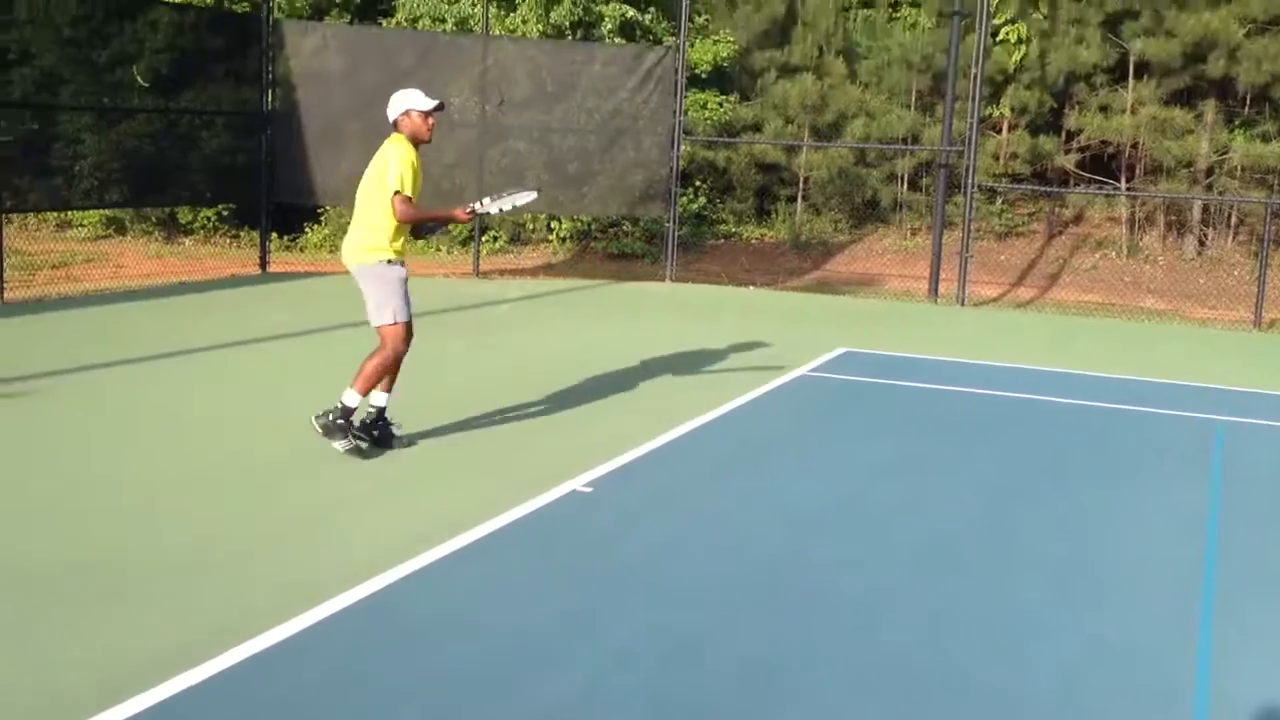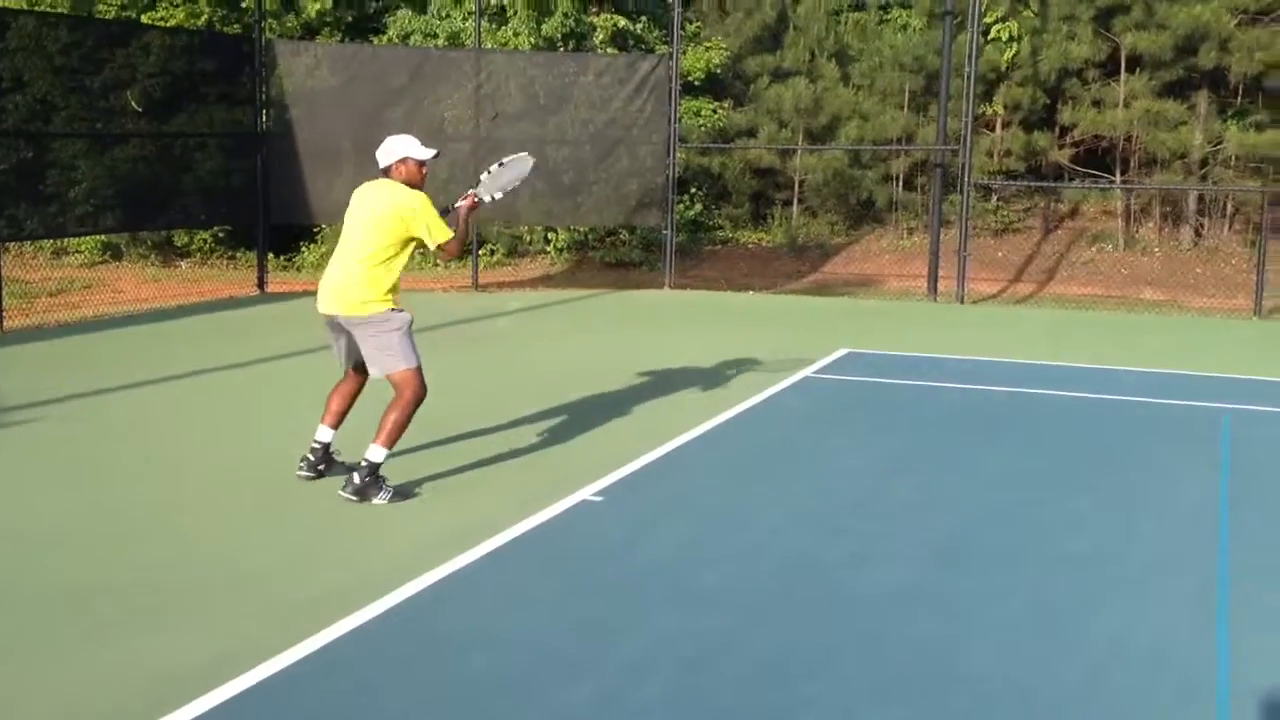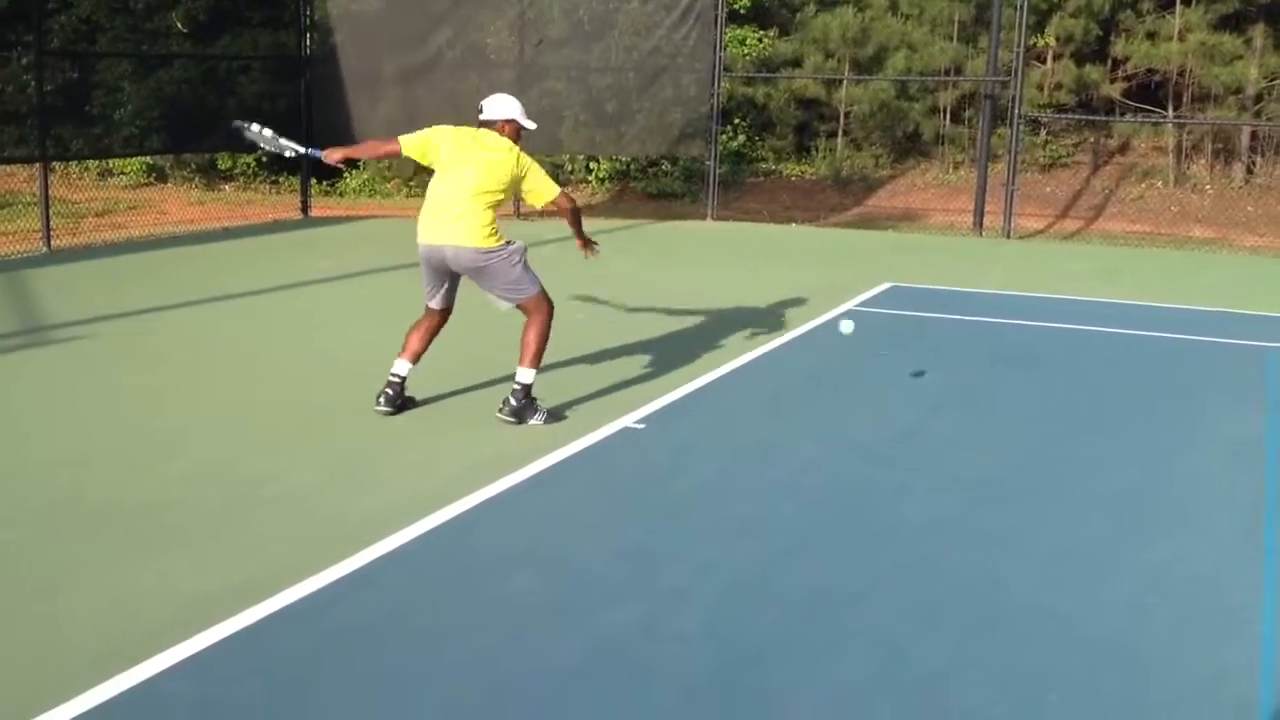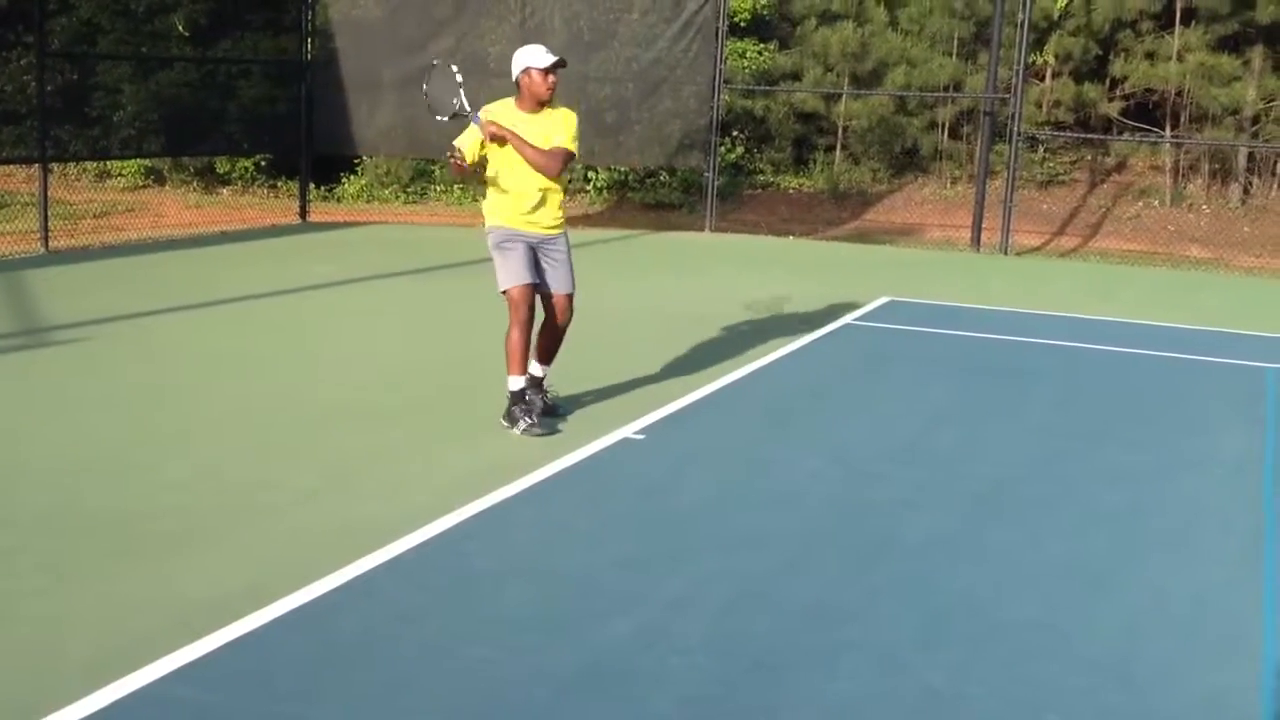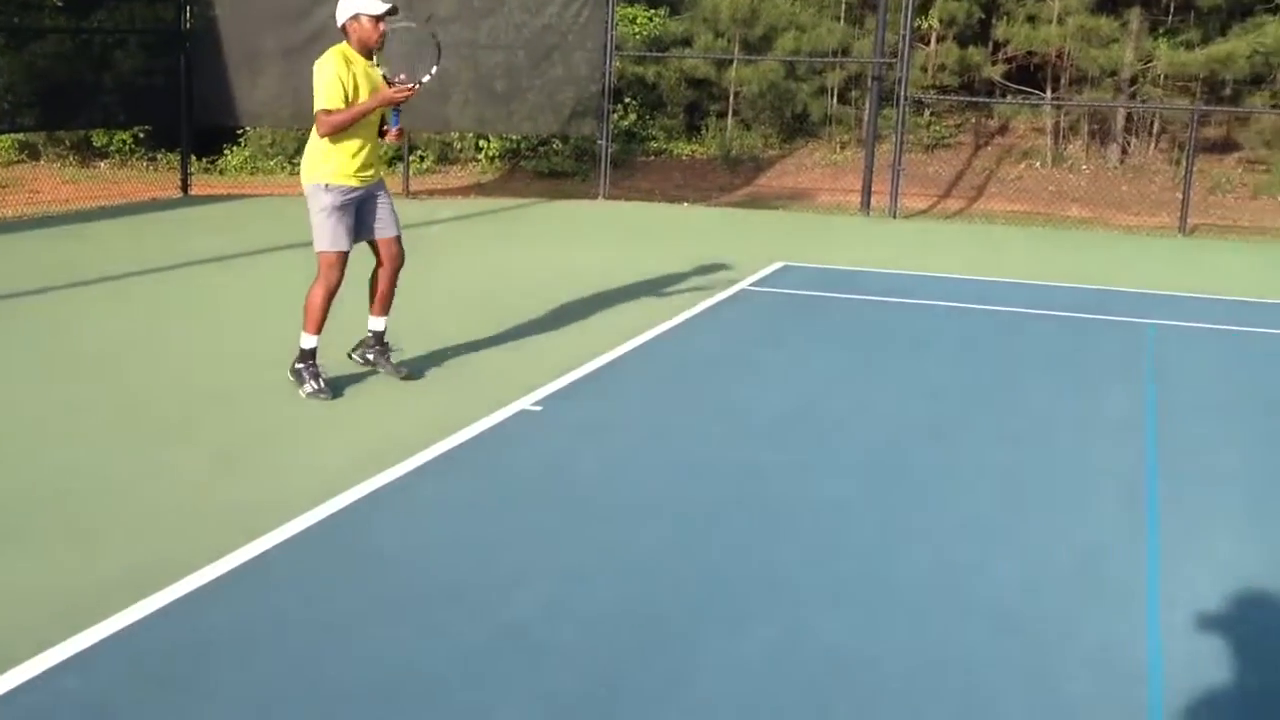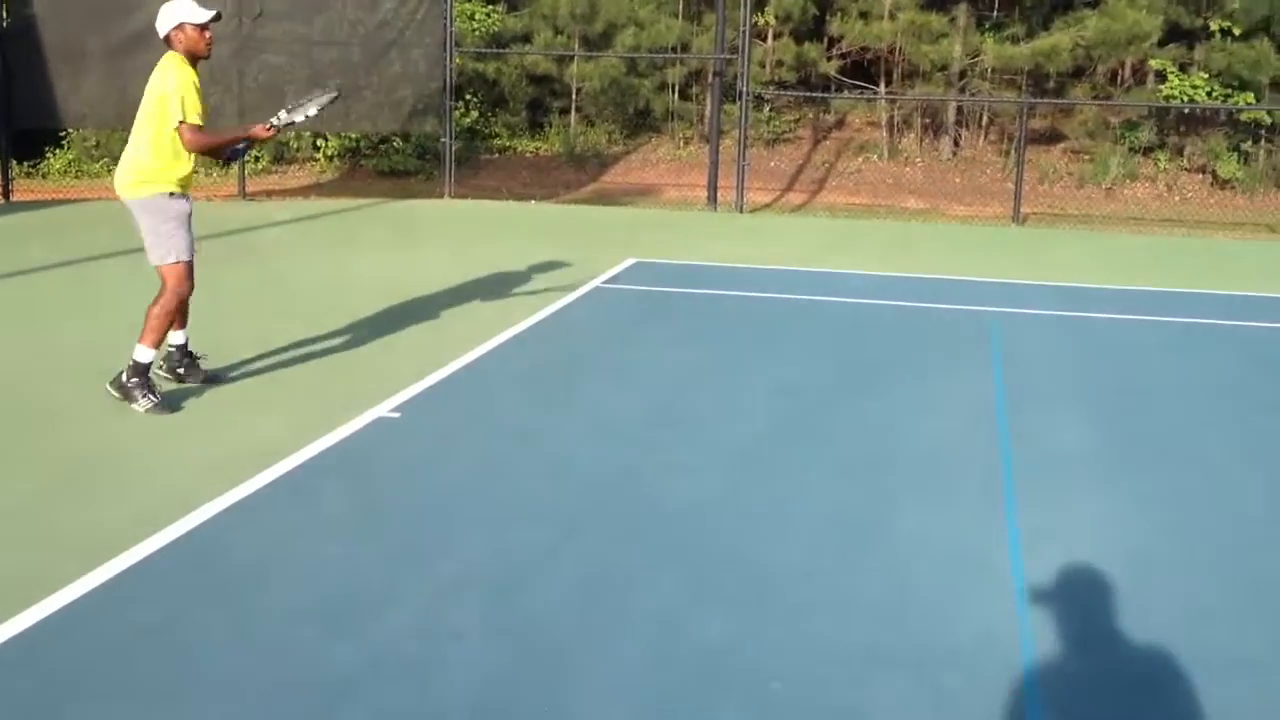
dt=0.7s
person 1, frame 1
left shoulder: (399, 151)
right shoulder: (401, 152)
right elbow: (401, 210)
left wrist: (431, 221)
right wrist: (448, 217)
left hip: (382, 254)
right hip: (373, 255)
left knee: (403, 335)
right knee: (394, 345)
left ankle: (373, 419)
right ankle: (337, 416)
person 1, frame 2
left shoulder: (364, 191)
right shoulder: (415, 202)
right elbow: (452, 249)
right wrist: (464, 214)
left hip: (331, 300)
right hip: (368, 306)
left knee: (354, 378)
right knee: (412, 390)
left ankle: (315, 455)
right ankle: (364, 476)
person 1, frame 3
left shoulder: (449, 137)
right shoulder: (519, 159)
left elbow: (388, 147)
right elbow: (566, 203)
left wrist: (345, 151)
right wrist: (581, 236)
left hip: (430, 242)
right hip: (477, 245)
left knee: (433, 317)
right knee: (540, 311)
left ankle: (392, 390)
right ankle: (519, 399)
person 1, frame 4
left shoulder: (565, 118)
right shoulder: (492, 114)
left elbow: (556, 168)
right elbow: (460, 157)
left wrist: (510, 138)
right wrist: (459, 163)
left hip: (551, 231)
right hip: (507, 228)
left knee: (561, 314)
right knee: (523, 309)
left ankle: (534, 385)
right ankle: (517, 403)
person 1, frame 5
left shoulder: (375, 66)
right shoulder: (332, 64)
right elbow: (325, 126)
left wrist: (389, 130)
right wrist: (378, 101)
left hip: (369, 179)
right hip: (330, 181)
left knee: (392, 257)
right knee: (331, 273)
left ankle: (373, 345)
right ankle: (304, 362)
person 1, frame 6
left shoulder: (177, 70)
right shoulder: (179, 75)
right elbow: (193, 141)
left wrist: (222, 149)
right wrist: (249, 134)
left hip: (157, 186)
right hip: (154, 189)
left knee: (176, 277)
right knee: (178, 285)
left ankle: (178, 358)
right ankle: (133, 376)
